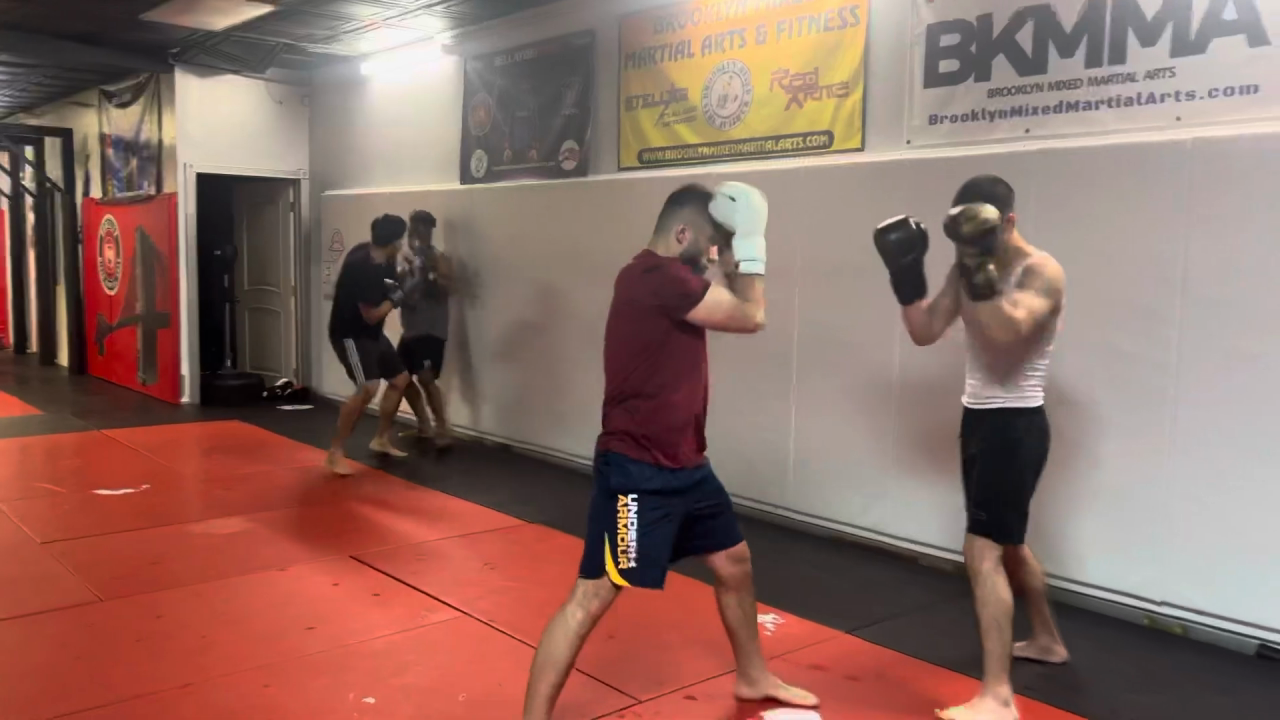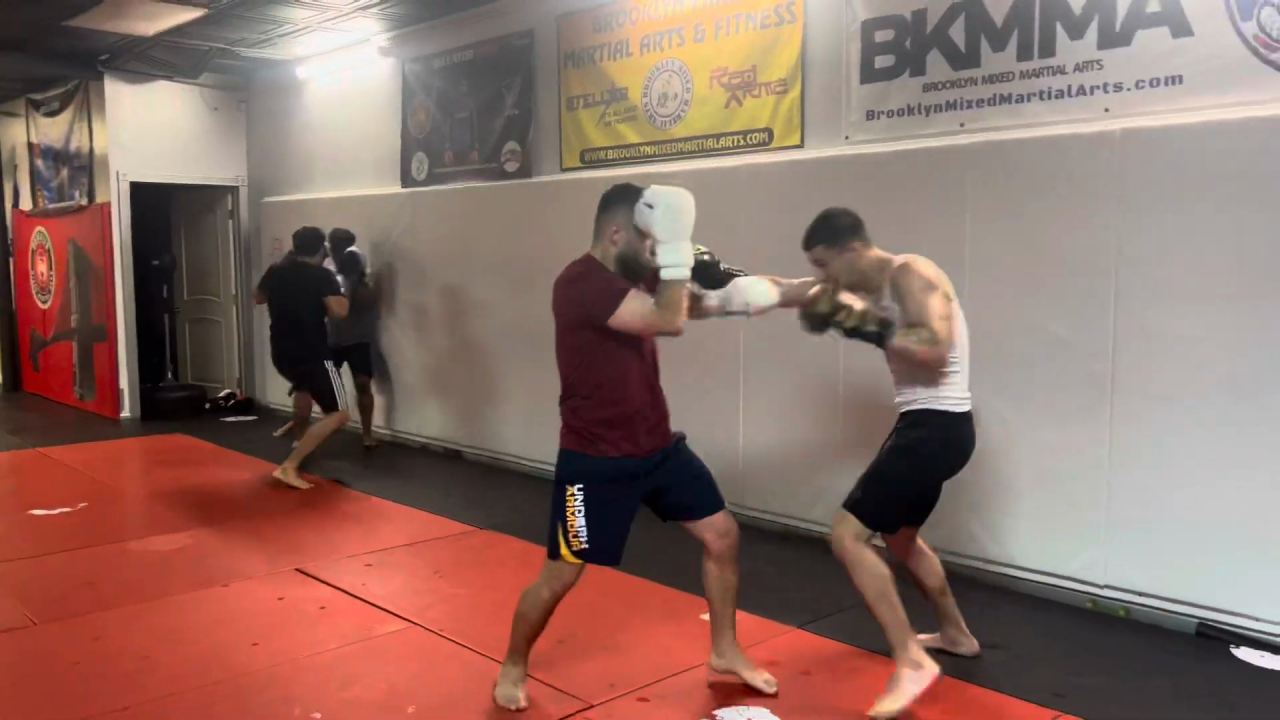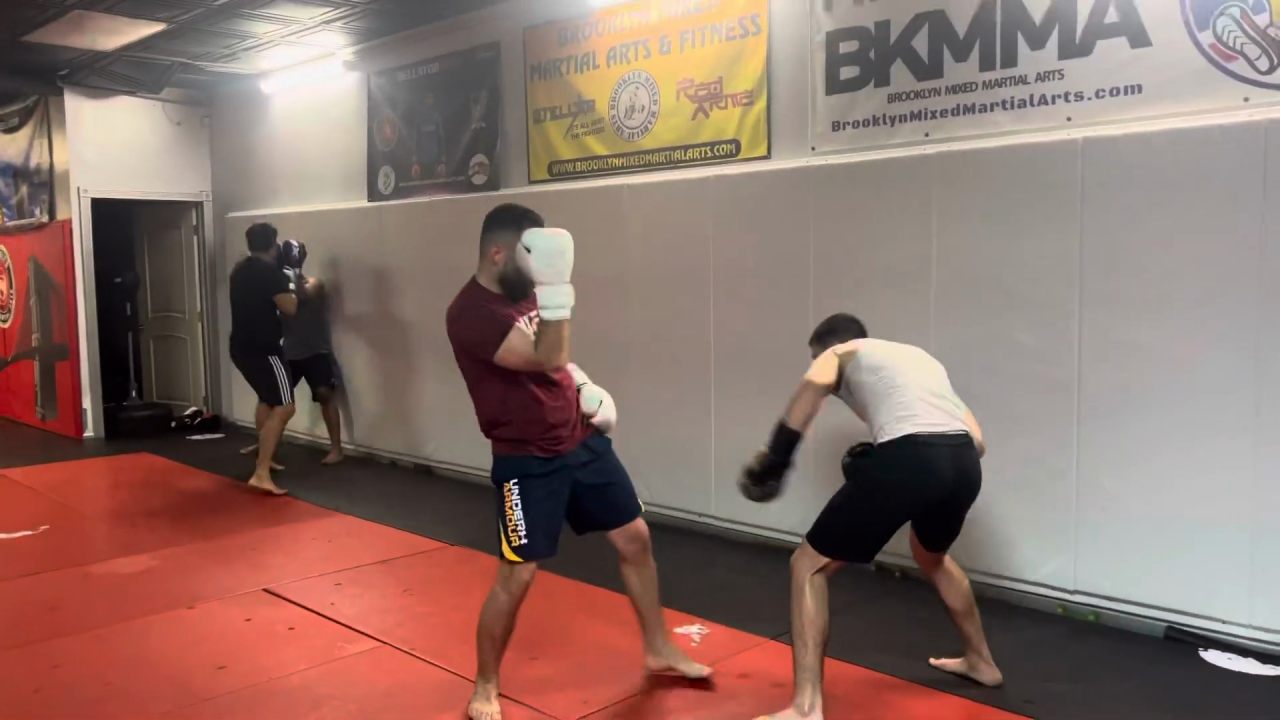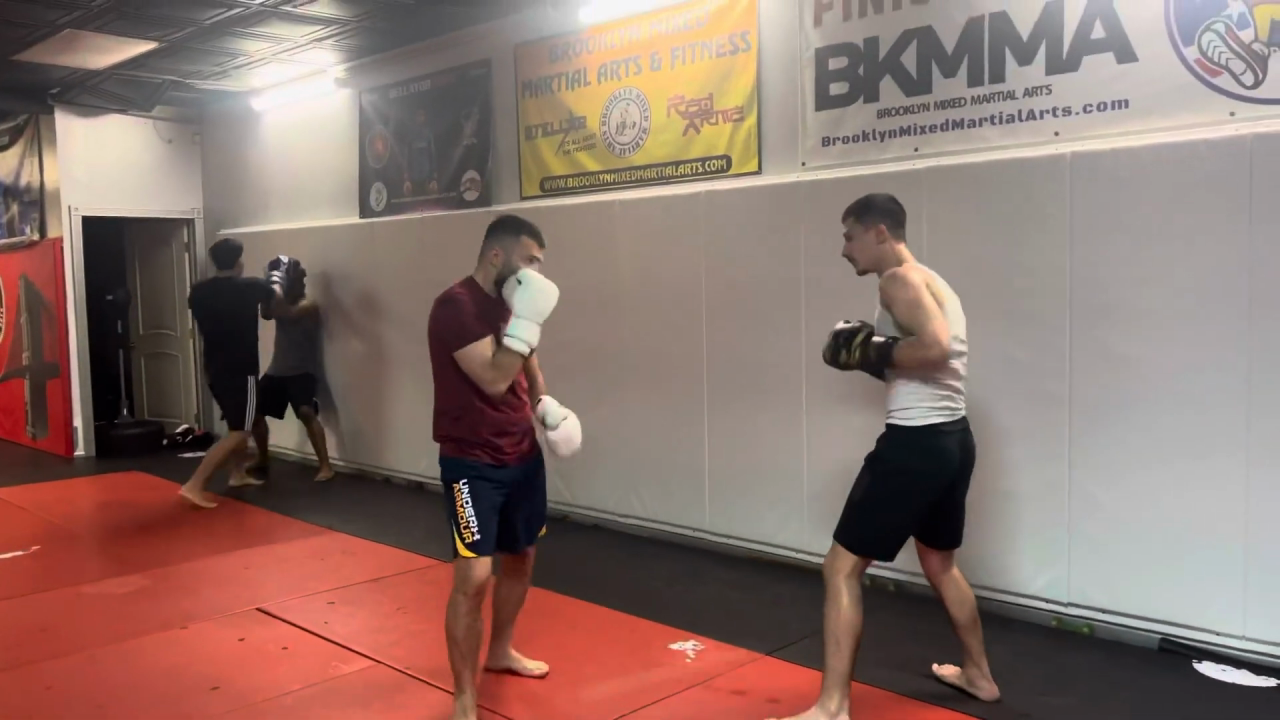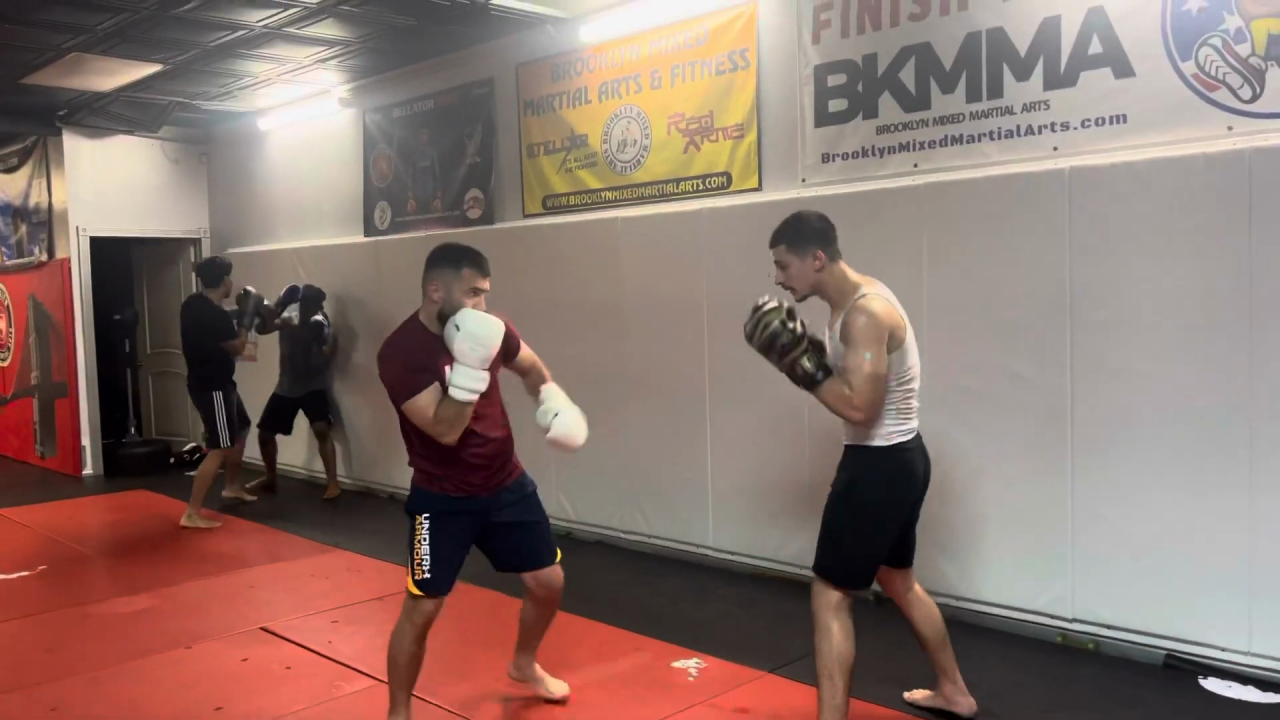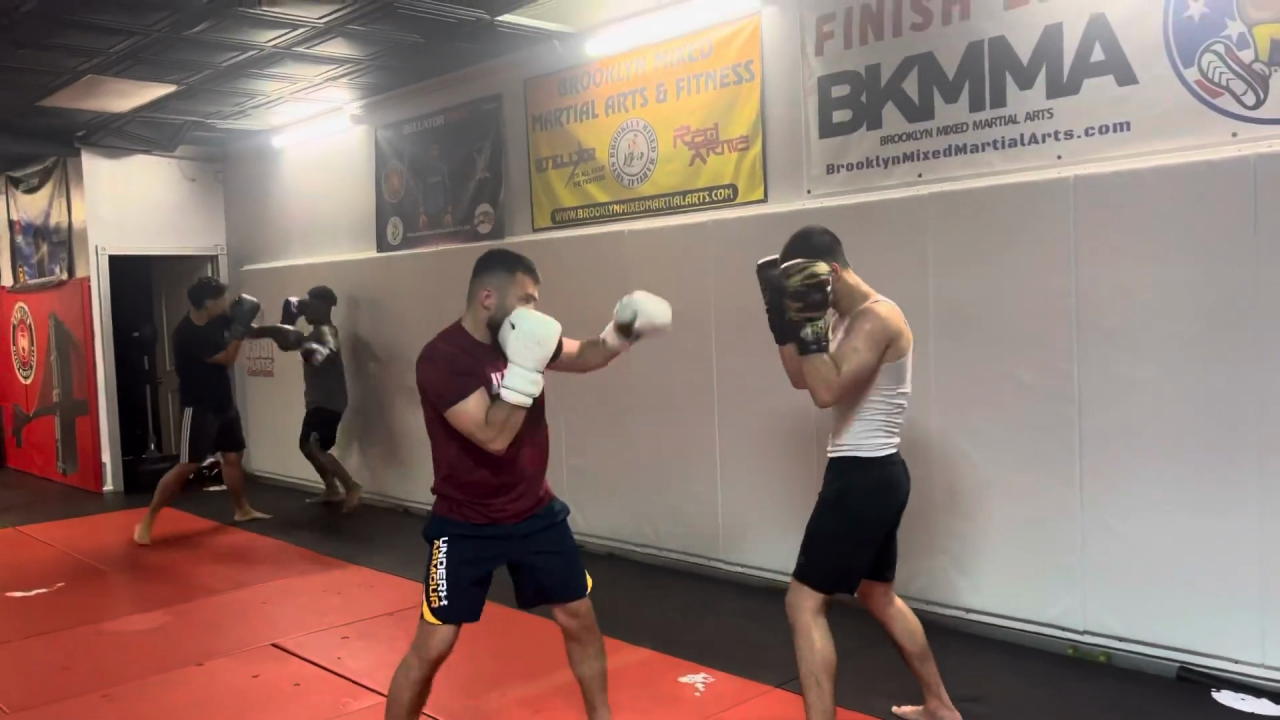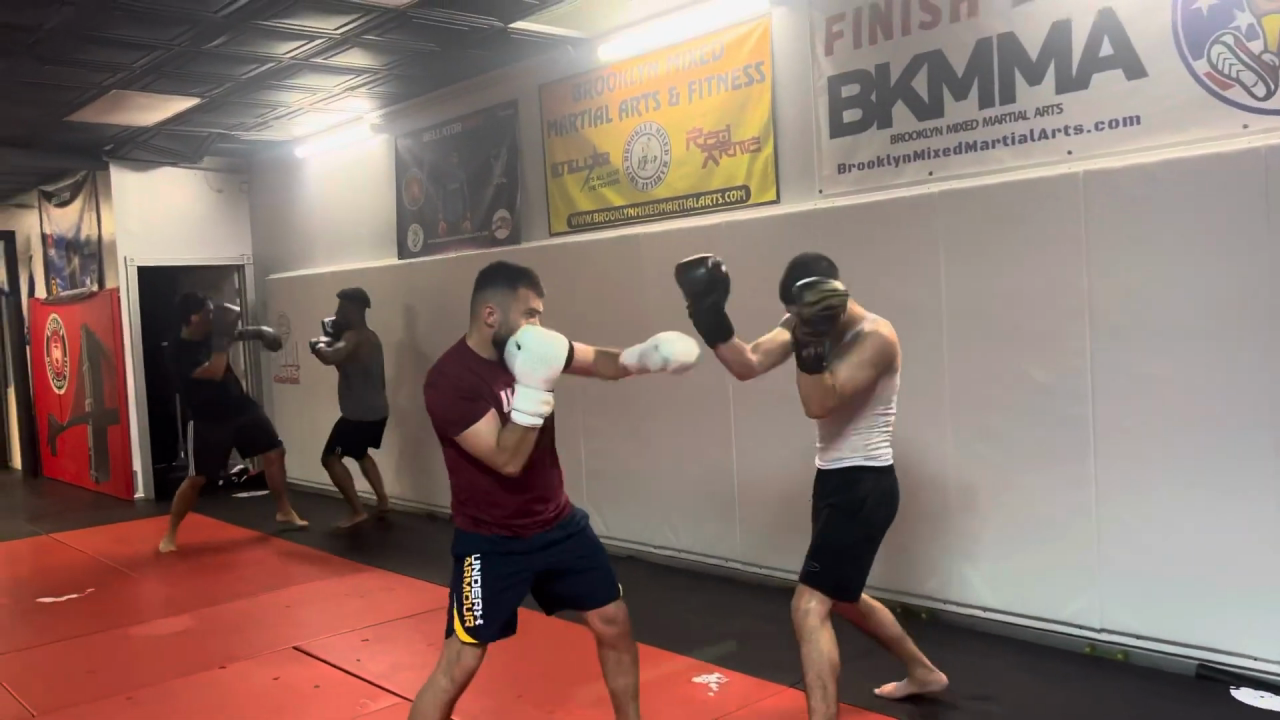
dt=0.4s
person 1, frame 1
left shoulder: (677, 282)
right shoulder: (654, 277)
left elbow: (744, 315)
right elbow: (748, 317)
left wrist: (738, 254)
right wrist: (749, 242)
left hip: (686, 464)
right hip: (637, 468)
left knee: (735, 565)
right knee: (592, 598)
person 1, frame 2
left shoulder: (636, 272)
right shoulder: (586, 282)
left elbow: (672, 314)
right elbow: (670, 321)
right wrist: (673, 246)
left hip: (655, 443)
right hip: (594, 457)
left knee: (722, 535)
right knee: (562, 575)
left ankle: (727, 654)
right ankle: (514, 663)
person 1, frame 3
left shoulder: (524, 290)
right shoulder: (471, 314)
right elbow: (548, 359)
left wrist: (582, 386)
right wrist: (553, 286)
left hip: (583, 444)
right hip: (526, 461)
left knee: (635, 542)
right knee: (517, 576)
left ankle: (661, 650)
person 1, frame 4
left shoulder: (520, 304)
right shoulder: (455, 308)
right elbow: (495, 381)
left wrist: (552, 410)
right wrist: (525, 320)
left hip: (525, 457)
right hip: (474, 463)
left knee: (518, 560)
right knee: (474, 577)
left ankle: (501, 650)
person 1, frame 5
left shoulder: (484, 328)
right shoulder: (399, 351)
left elbow: (530, 366)
right elbow: (446, 431)
left wrist: (554, 400)
right wrist: (468, 366)
left hip: (505, 482)
right hip: (442, 498)
left knee: (547, 583)
right knee: (421, 611)
left ankle: (525, 663)
person 1, frame 6
left shoulder: (520, 338)
right shoulder: (441, 358)
left elbow: (586, 357)
right elbow: (495, 437)
left wrist: (623, 329)
right wrist: (525, 366)
left hip: (535, 512)
right hip: (466, 524)
left knee: (579, 619)
right knee: (433, 645)
person 1, frame 7
left shoulder: (528, 350)
right shoulder: (449, 380)
left elbow: (596, 361)
right elbow: (509, 460)
left wrist: (646, 354)
right wrist: (536, 385)
left hip: (557, 524)
right hip: (493, 541)
left knee: (613, 625)
right knee: (459, 664)
person 2, frame 1
left shoulder: (1042, 272)
right shoulder: (968, 267)
left elbow: (1005, 336)
right elbow: (924, 330)
left wrist: (979, 271)
right wrist: (904, 268)
left hip: (1015, 427)
right hip: (978, 420)
left knee: (982, 554)
right knee: (1008, 544)
right ankle: (1047, 641)
person 2, frame 2
left shoulder: (910, 272)
right shoulder: (877, 281)
left elbow: (936, 353)
right elbow: (808, 302)
left wrist: (864, 324)
left hip: (938, 428)
right hip: (920, 425)
left knee: (848, 535)
right knee: (901, 538)
left ankle: (911, 663)
right ankle: (955, 634)
person 2, frame 3
left shoulder: (839, 355)
right shoulder: (921, 359)
left elbow: (814, 384)
right elbow: (976, 441)
left wrist: (774, 458)
left hip: (905, 462)
right hip: (963, 464)
left knee: (809, 567)
right knee: (932, 556)
right ankle: (981, 664)
person 2, frame 4
left shoulder: (903, 279)
right shoulder: (934, 285)
left elbow: (936, 349)
left wrist: (875, 352)
right wrist: (871, 352)
left hip: (914, 446)
right hip: (952, 439)
left knee: (841, 567)
right knee: (939, 564)
right ankle: (979, 676)
person 2, frame 5
left shoulder: (866, 312)
right shoulder: (852, 299)
left elbow: (859, 410)
right elbow: (841, 373)
left wrist: (799, 364)
right wrist: (800, 353)
left hip: (878, 466)
right hip: (900, 461)
left knee: (829, 598)
right knee: (898, 581)
person 2, frame 6
left shoulder: (876, 318)
right shoulder: (842, 314)
left elbow: (826, 392)
right elbow: (801, 377)
left wrist: (805, 319)
right wrist: (785, 315)
left hip: (864, 478)
right hip: (864, 475)
left knee: (804, 604)
right knee: (879, 597)
person 2, frame 7
left shoulder: (876, 338)
right shoulder: (805, 327)
left elbow: (818, 406)
right elbow: (745, 364)
left wrist: (811, 345)
right wrist: (709, 312)
left hip: (863, 488)
right hip: (835, 483)
left knee: (809, 609)
right knee: (844, 598)
right ankle: (924, 673)
person 3, frame 1
left shoulder: (363, 253)
right shoulder: (367, 272)
right elbow: (371, 316)
left wrist: (387, 285)
right wrist: (399, 294)
left hip: (370, 334)
right hip: (351, 335)
left knee: (399, 379)
right knee: (367, 388)
left ankle: (381, 440)
right ankle: (336, 452)
person 3, frame 2
left shoulder: (275, 271)
right shoulder: (322, 276)
left elbow: (259, 297)
right elbow: (340, 311)
right wrist: (338, 287)
left hip: (281, 354)
right hip: (313, 354)
left knee: (305, 386)
right knee: (338, 414)
left ankle: (304, 438)
right ankle: (289, 467)
person 3, frame 3
left shoulder: (241, 268)
right shoulder: (271, 270)
right elbow: (289, 308)
right wrist: (291, 285)
left hip: (241, 348)
right hip: (263, 350)
left knee: (268, 399)
right knee: (283, 408)
left ankle: (264, 459)
right ankle: (262, 474)
person 3, frame 4
left shoulder: (199, 291)
right shoulder: (250, 287)
right elbow: (277, 294)
right wrist: (276, 278)
left hip: (214, 369)
right hip: (242, 371)
left knee: (240, 422)
right knee: (238, 432)
left ankle: (239, 474)
right ankle: (194, 486)
person 3, frame 5
left shoulder: (195, 303)
right shoulder: (211, 312)
right elbow: (236, 348)
left wrist: (245, 311)
right wrist: (247, 315)
left hip: (216, 382)
right hip: (214, 387)
left knee: (237, 430)
right knee: (221, 448)
left ankle: (233, 487)
right ankle: (192, 515)
person 3, frame 6
left shoulder: (217, 320)
right shoulder: (188, 334)
right elbow: (228, 357)
right wrist: (241, 324)
left hip: (223, 402)
right hip: (198, 407)
left knee: (233, 457)
right knee: (187, 466)
left ankle: (242, 509)
right ankle: (146, 523)
person 3, frame 7
left shoulder: (212, 331)
right shoulder: (179, 351)
left elbow: (234, 333)
right elbow: (215, 373)
left wrist: (257, 333)
right wrist: (221, 338)
left hip: (242, 408)
right hip: (207, 419)
left knee: (275, 453)
right knee: (197, 479)
left ankle: (285, 511)
right ankle: (170, 534)
person 4, frame 1
left shoulder: (438, 258)
right shoulder: (411, 261)
left elbow: (446, 286)
right elbow: (404, 289)
left wrist: (425, 274)
left hip: (431, 331)
right hip: (411, 329)
left knee: (425, 378)
left ankle: (444, 431)
right ankle: (424, 426)
person 4, frame 2
left shoulder: (360, 276)
left elbow: (368, 300)
left wrist: (360, 273)
left hip: (358, 340)
right hip: (332, 338)
left knee: (362, 382)
left ankle: (367, 433)
person 4, frame 3
left shoulder: (314, 285)
left elbow: (302, 295)
left wrist: (292, 270)
left hip: (316, 351)
right hip: (289, 353)
left knee: (325, 393)
left ankle: (336, 448)
person 4, frame 4
left shoulder: (309, 306)
right shoulder: (280, 304)
left elbow: (286, 312)
left wrist: (283, 283)
left hip: (303, 371)
right hip: (277, 370)
left knee: (307, 413)
left ankle: (325, 466)
right ankle: (262, 459)
person 4, frame 5
left shoulder: (326, 333)
right shoulder: (287, 324)
left elbow: (322, 362)
right elbow: (263, 328)
left wrist: (321, 338)
right wrist: (281, 303)
left hip: (314, 389)
right hip: (286, 389)
left knee: (322, 430)
right knee: (265, 433)
left ankle: (333, 483)
right ankle: (270, 478)
person 4, frame 6
left shoulder: (325, 331)
right shoulder: (317, 331)
left elbow: (331, 348)
left wrist: (323, 351)
left hip: (328, 402)
right hip: (317, 401)
left knee: (315, 448)
right knee: (309, 446)
left ankle: (352, 487)
right ankle: (332, 489)
person 4, frame 7
left shoulder: (353, 336)
right shoulder: (371, 337)
left elbow: (329, 356)
left wrist: (318, 345)
right wrist: (333, 338)
left hip: (358, 413)
right hip: (377, 410)
left knee: (330, 459)
right knee: (360, 453)
left ankle: (357, 510)
right ankle: (383, 502)
